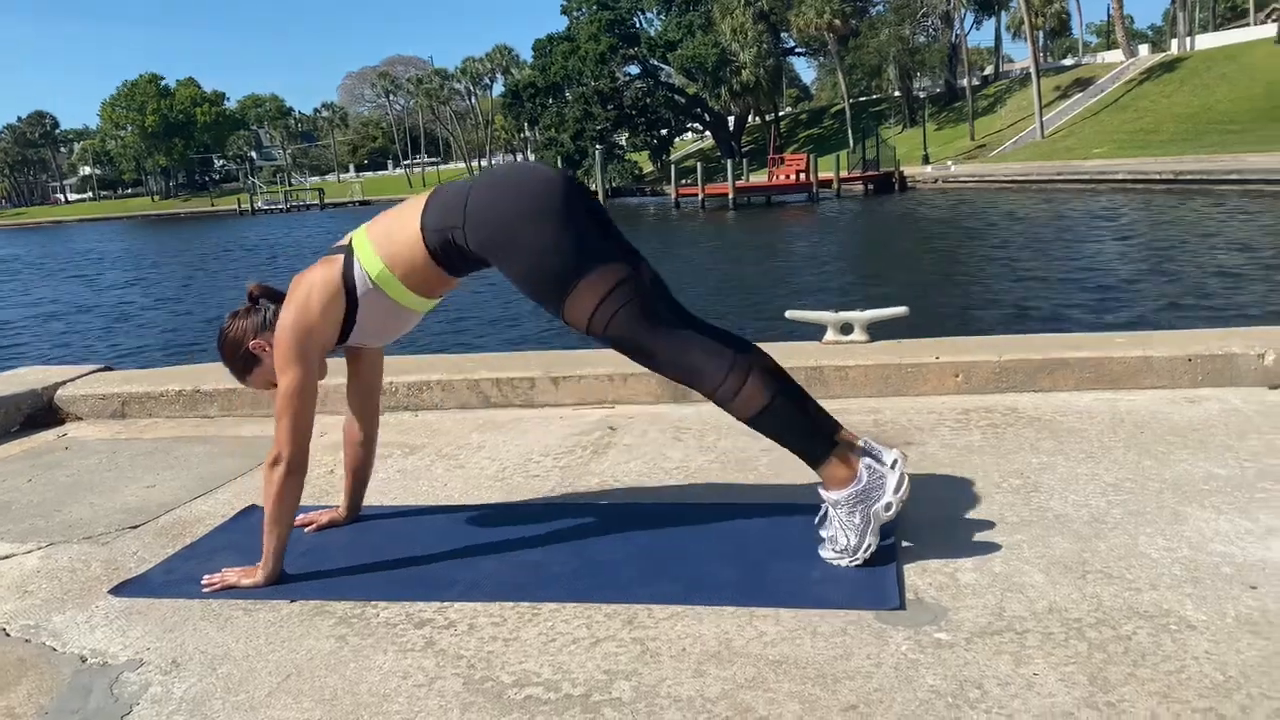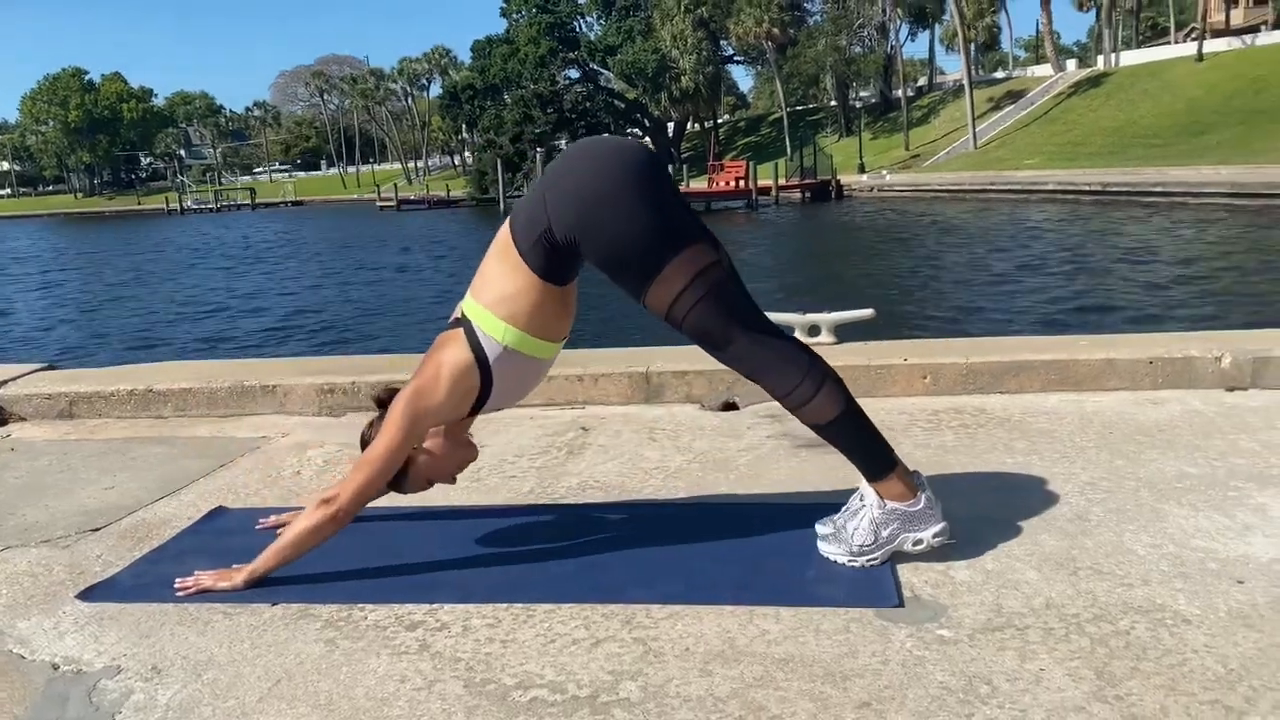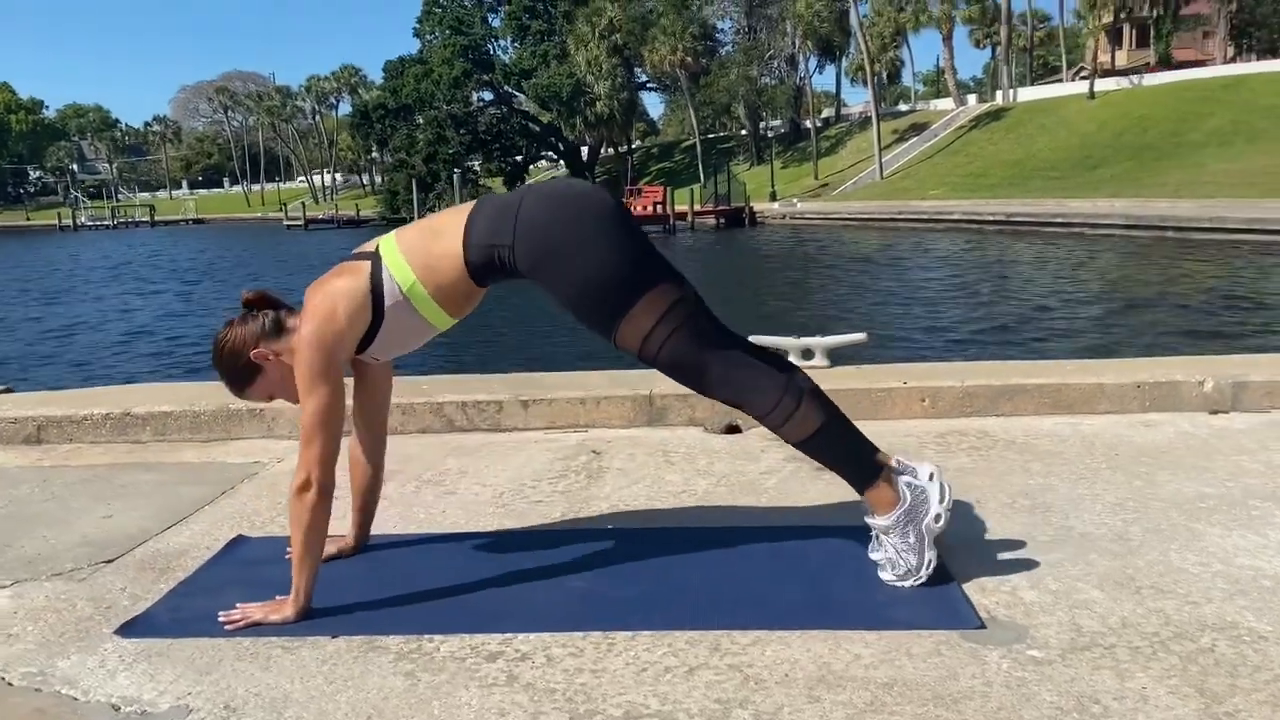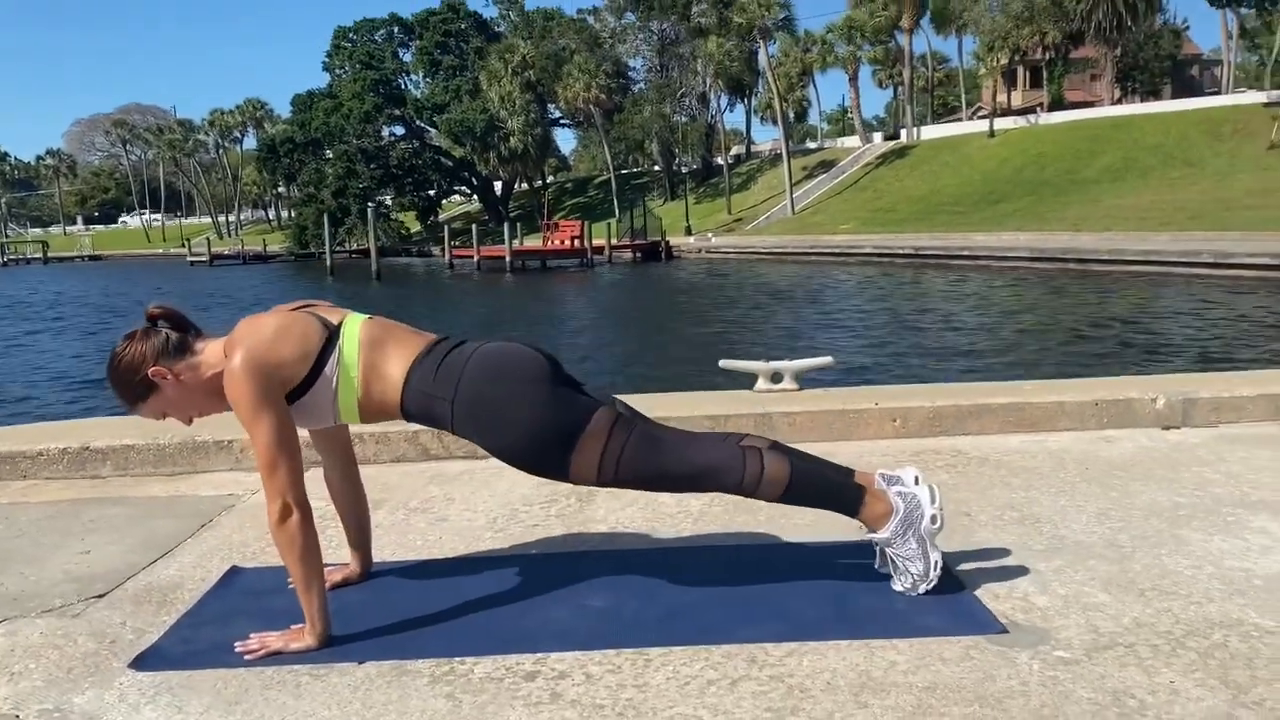
dt=1s
person 1, frame 1
left shoulder: (304, 318)
right shoulder: (346, 310)
left elbow: (284, 458)
right elbow: (362, 418)
left wrist: (267, 566)
right wrist: (349, 506)
left hip: (509, 213)
right hip: (525, 198)
left knee: (663, 342)
right knee: (675, 332)
left ankle: (847, 474)
right ankle: (849, 454)
person 1, frame 2
left shoulder: (431, 398)
right shoulder: (446, 384)
left elbow: (341, 502)
left wrist: (246, 573)
right wrist: (316, 513)
left hip: (593, 194)
right hip: (600, 185)
left knee: (739, 338)
right knee: (741, 334)
left ankle: (901, 499)
right ankle: (887, 486)
person 1, frame 3
left shoulder: (315, 332)
right shoulder: (351, 315)
left elbow: (312, 475)
right elbow: (370, 433)
left wrist: (295, 599)
right wrist: (356, 533)
left hip: (552, 227)
right hip: (560, 218)
left knee: (714, 367)
right knee: (723, 352)
left ankle: (892, 498)
right ankle: (894, 477)
person 1, frame 4
left shoulder: (244, 367)
right shoulder: (282, 338)
left elbow: (286, 504)
right elbow: (336, 455)
left wrist: (313, 625)
right wrist: (360, 561)
left hip: (493, 399)
right hip: (500, 374)
left knee: (683, 463)
right knee: (679, 452)
left ankle: (886, 506)
right ankle: (876, 488)
